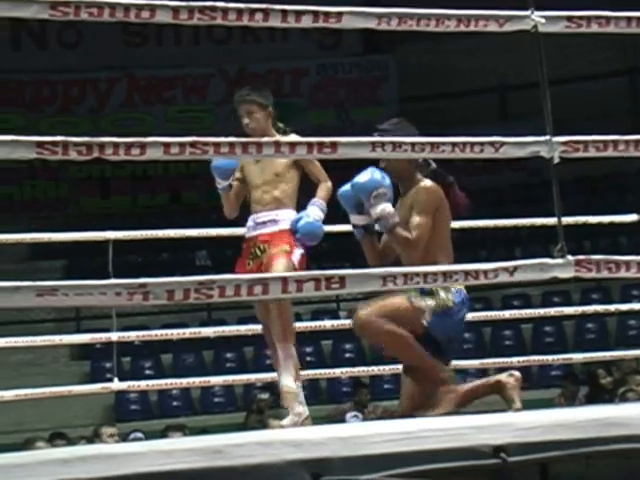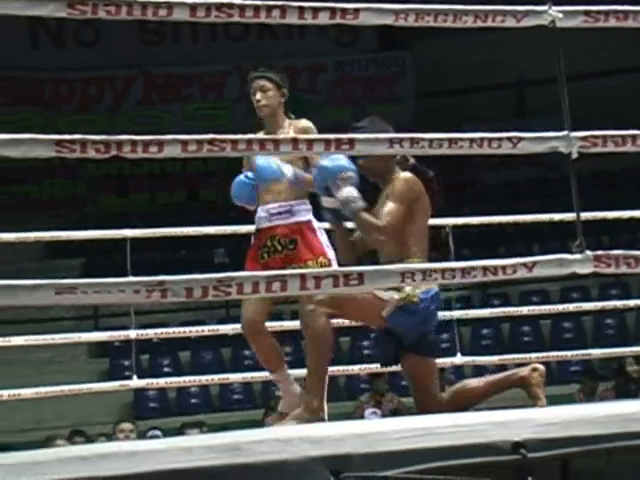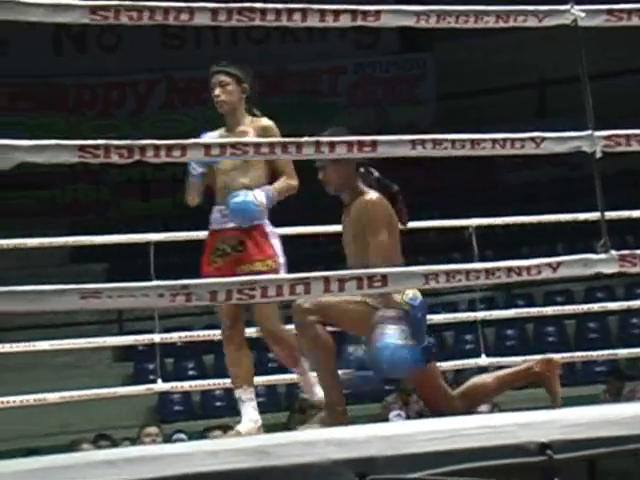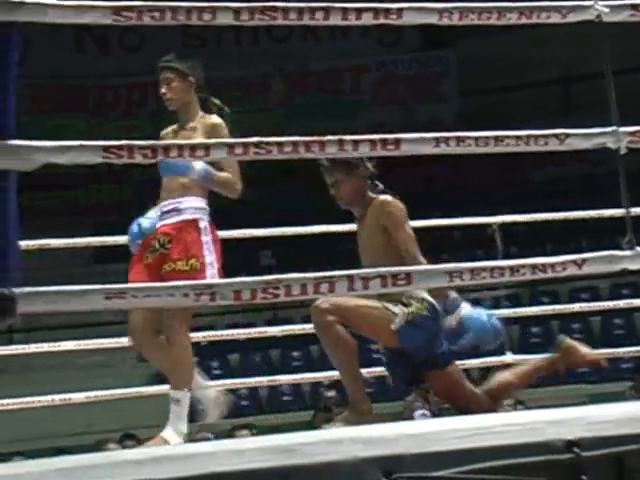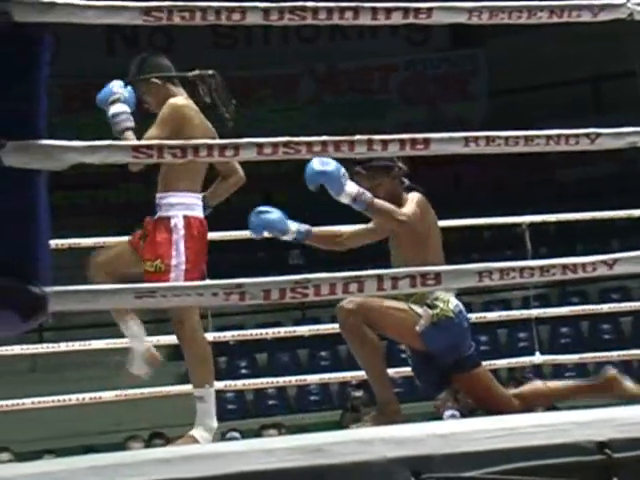
dt=0.5s
person 1, frame 1
right shoulder: (244, 159)
left elbow: (325, 183)
right elbow: (230, 211)
left wrist: (316, 210)
right wrist: (224, 182)
left hip: (285, 232)
right hip: (253, 240)
left knee: (278, 305)
right knee: (270, 327)
left ankle: (289, 378)
right ankle: (296, 410)
person 1, frame 2
left shoulder: (302, 128)
left wrist: (287, 172)
right wrist: (243, 195)
left hip: (299, 229)
right hip: (265, 235)
left knee: (313, 323)
right knee: (251, 322)
left ankle: (316, 406)
right ankle: (290, 394)
person 1, frame 3
left shoulder: (263, 128)
right shoulder: (212, 138)
left elbow: (291, 180)
right elbow: (192, 199)
left wrist: (263, 196)
right wrist: (198, 168)
left hip: (255, 232)
right hip: (219, 236)
left knee: (269, 324)
right knee: (230, 328)
left ankle: (314, 389)
right ankle: (250, 418)
person 1, frame 4
left shoulder: (212, 125)
right shoulder: (168, 135)
left elbow: (234, 186)
left wrist: (195, 170)
right wrist: (149, 218)
left hip: (192, 229)
right hip: (158, 235)
left knee: (175, 327)
right knee: (140, 331)
left ankle: (176, 428)
right ankle: (205, 391)
person 1, frame 5
left shoulder: (176, 107)
right shoulder: (201, 122)
left elbow: (136, 160)
right elbow: (236, 176)
left wrist: (118, 113)
left hip: (177, 226)
right hip: (170, 225)
left knee: (186, 324)
right knee: (99, 265)
left ankle: (205, 426)
right ankle: (141, 347)
person 2, frame 1
left shoulder: (426, 190)
right shoulder: (409, 197)
left elbow: (414, 246)
right elbow: (379, 263)
left wrist: (382, 211)
right wrist: (362, 224)
left hip: (441, 298)
right hip: (428, 303)
left knee: (366, 320)
right knee: (412, 410)
left ankle: (442, 381)
right ankle: (495, 383)
person 2, frame 2
left shoulder: (405, 183)
right shoulder: (386, 197)
left elbow: (382, 233)
right elbow: (348, 256)
left wrist: (350, 202)
right wrist: (333, 209)
left hip: (411, 295)
right hip: (406, 301)
left knee: (318, 299)
right knee: (434, 406)
right ankle: (521, 376)
person 2, frame 3
left shoulder: (371, 204)
right shoulder: (351, 211)
left elbow: (383, 269)
right elbow: (358, 273)
left wrist: (389, 320)
left hip: (396, 308)
right hip: (386, 311)
left knee: (306, 311)
right knee: (452, 406)
left ankle: (335, 410)
right ankle: (535, 370)
person 2, frame 4
left shoulder: (385, 207)
right shoulder: (364, 220)
left elbow: (415, 263)
left wrist: (457, 307)
left hip: (411, 314)
right hip: (403, 321)
left knee: (324, 311)
right knee: (481, 403)
left ankle: (359, 409)
right ankle: (559, 358)
person 2, frame 5
left shoulder: (414, 203)
right shoulder: (389, 222)
left elbow: (402, 220)
right elbow: (341, 239)
left wrist: (348, 193)
right wrist: (292, 230)
left hip: (436, 317)
right hip: (433, 322)
left knee: (351, 310)
right knee: (508, 405)
left ankle: (387, 410)
right ankle: (600, 383)
